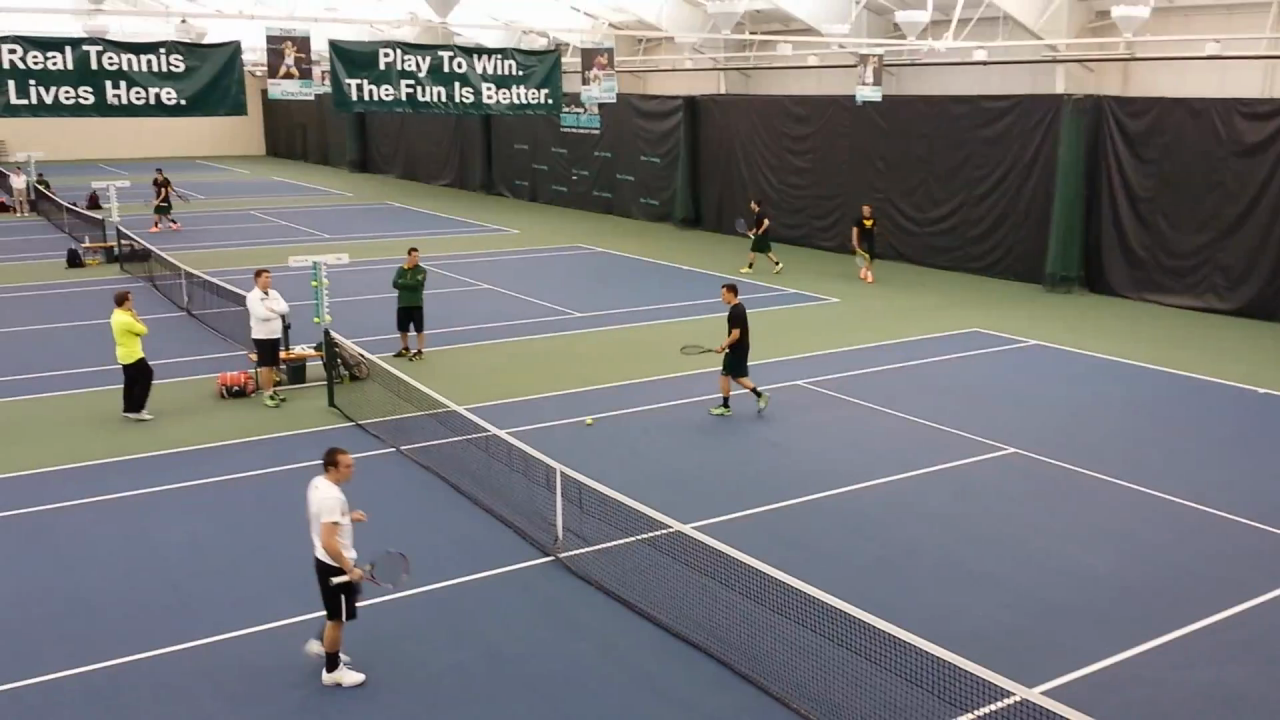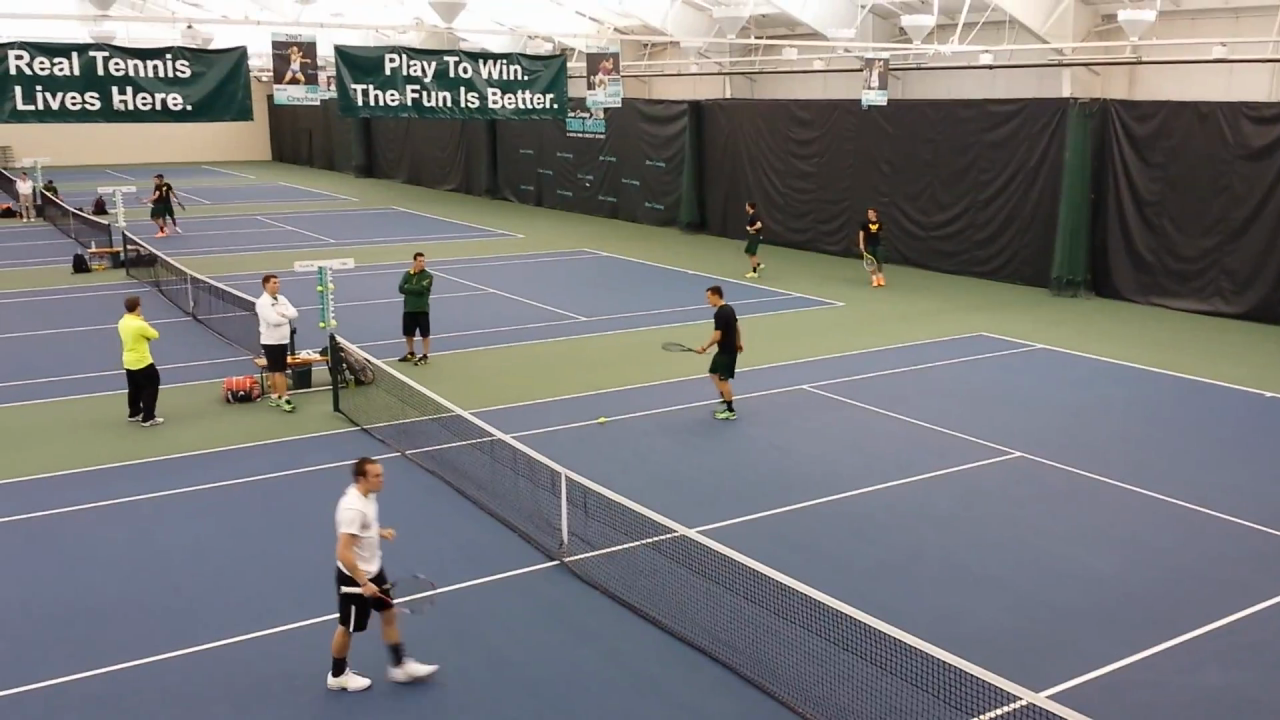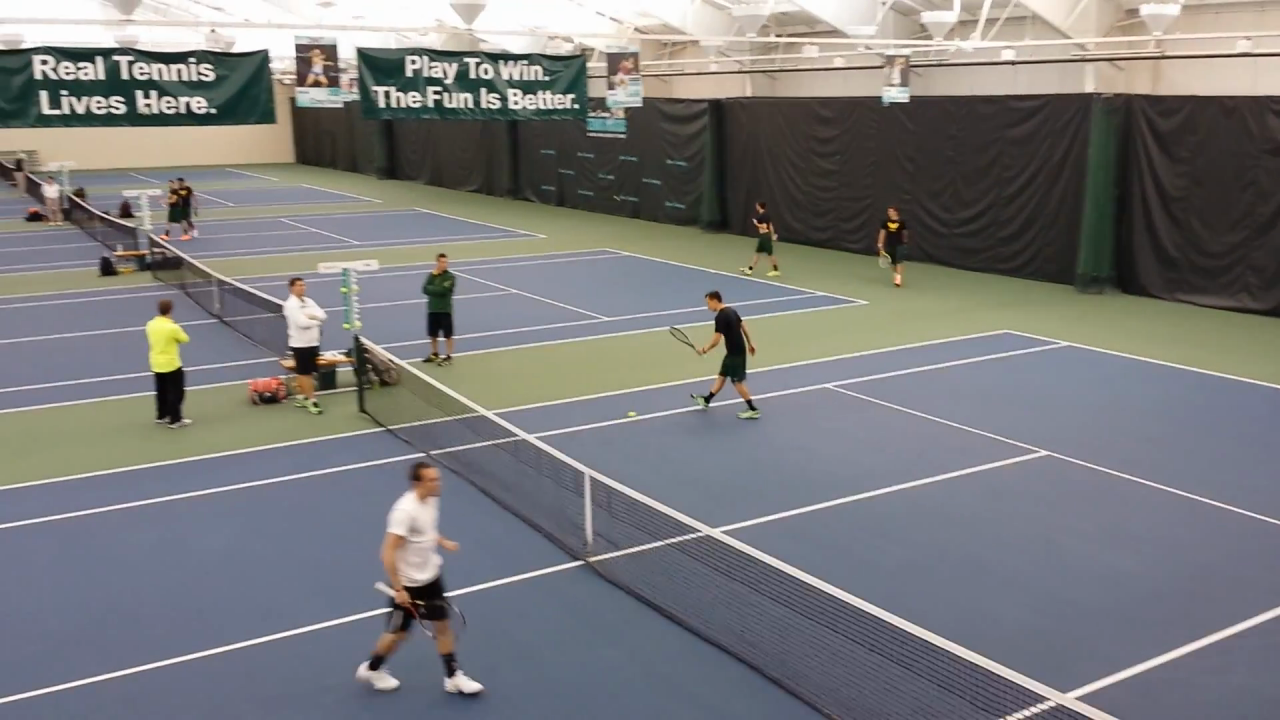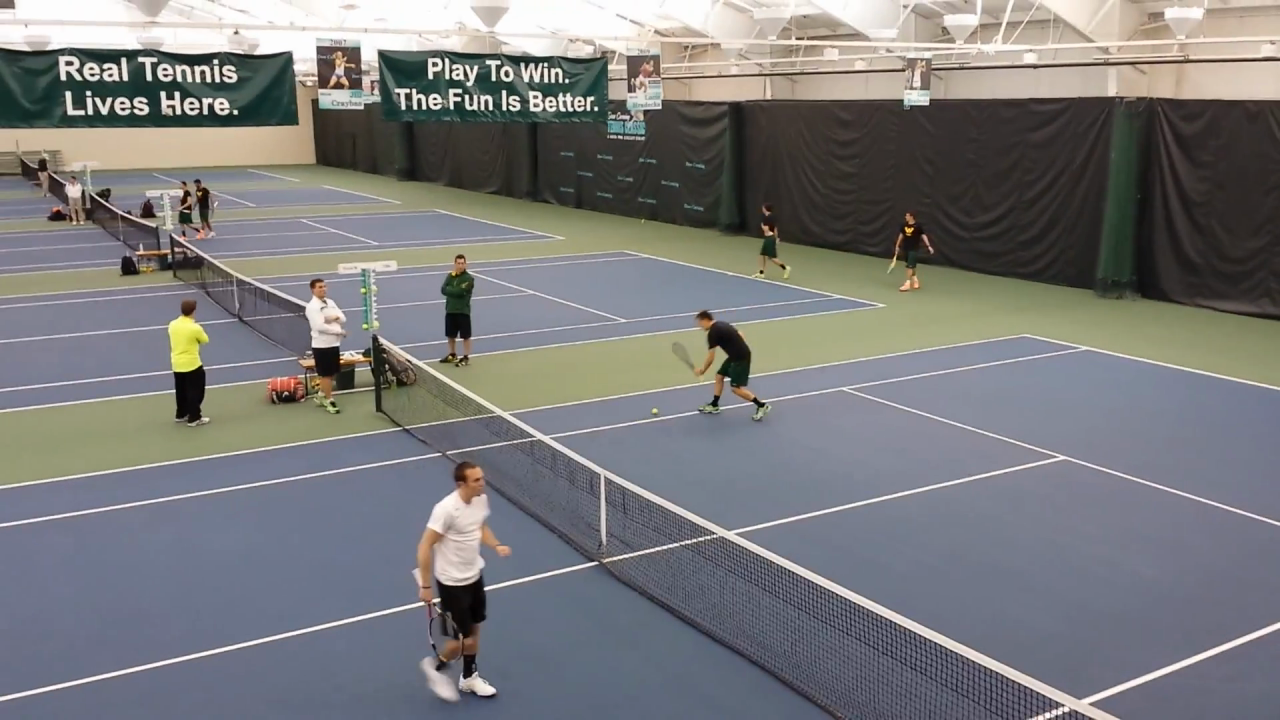
dt=0.2s
person 1, frame 1
left shoulder: (318, 483)
right shoulder: (332, 497)
right elbow: (328, 542)
left wrist: (348, 516)
right wrist: (350, 569)
left hip: (326, 560)
right hip: (334, 564)
left knee: (337, 604)
right knee: (338, 619)
left ankle: (320, 645)
right ankle: (332, 670)
person 1, frame 2
left shoulder: (365, 495)
right shoulder: (353, 508)
right elbow: (343, 552)
left wrist: (379, 532)
right wrist: (363, 583)
left hip: (372, 568)
right hip: (354, 576)
left knee: (389, 614)
right knee: (349, 627)
left ankle: (401, 666)
right ankle: (337, 675)
person 1, frame 3
left shoulder: (432, 500)
right shoulder: (406, 511)
right elbow: (388, 553)
left wrist: (443, 542)
right wrist: (398, 589)
left hip: (431, 575)
right hip: (409, 582)
left knee: (443, 625)
right knee: (398, 633)
left ankle: (453, 677)
right ankle: (371, 669)
person 1, frame 4
left shoulder: (481, 500)
right shoulder: (446, 509)
right elbow: (425, 547)
left wrist: (496, 545)
right wrist: (425, 586)
left hip: (474, 576)
right hip: (452, 583)
left knee: (474, 628)
right knee: (465, 639)
left ankle: (469, 676)
right ankle: (437, 667)
